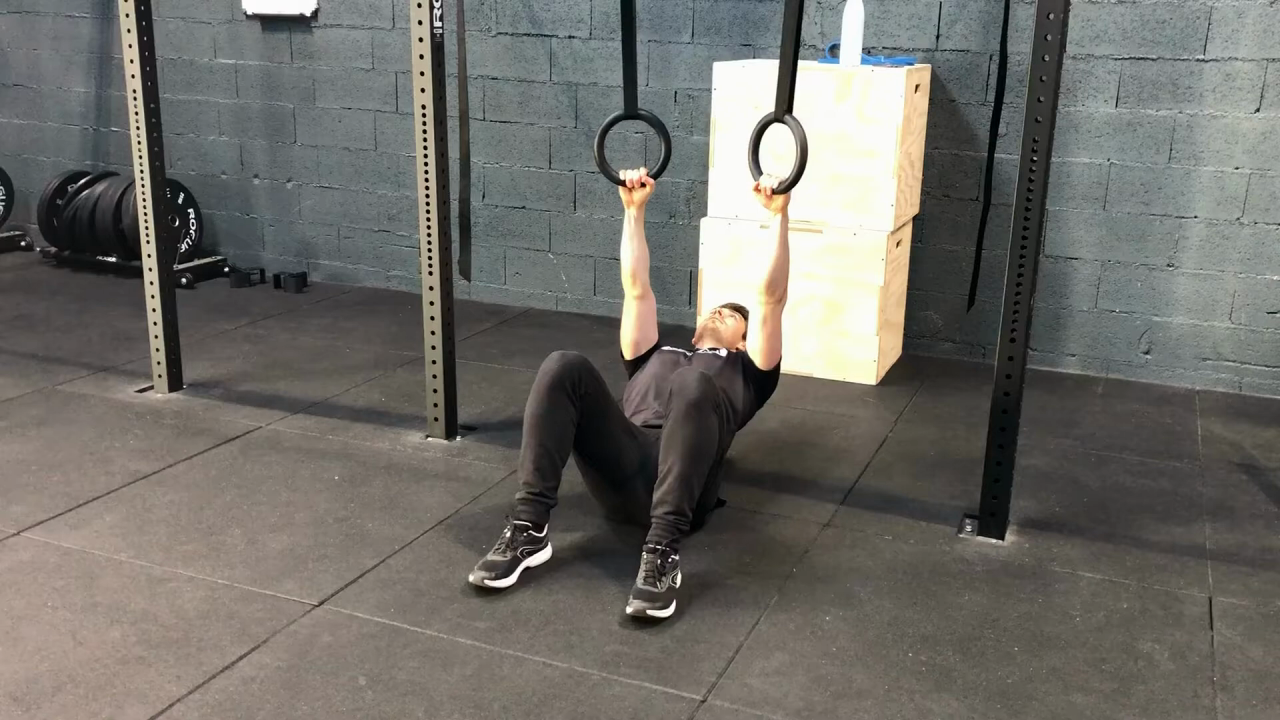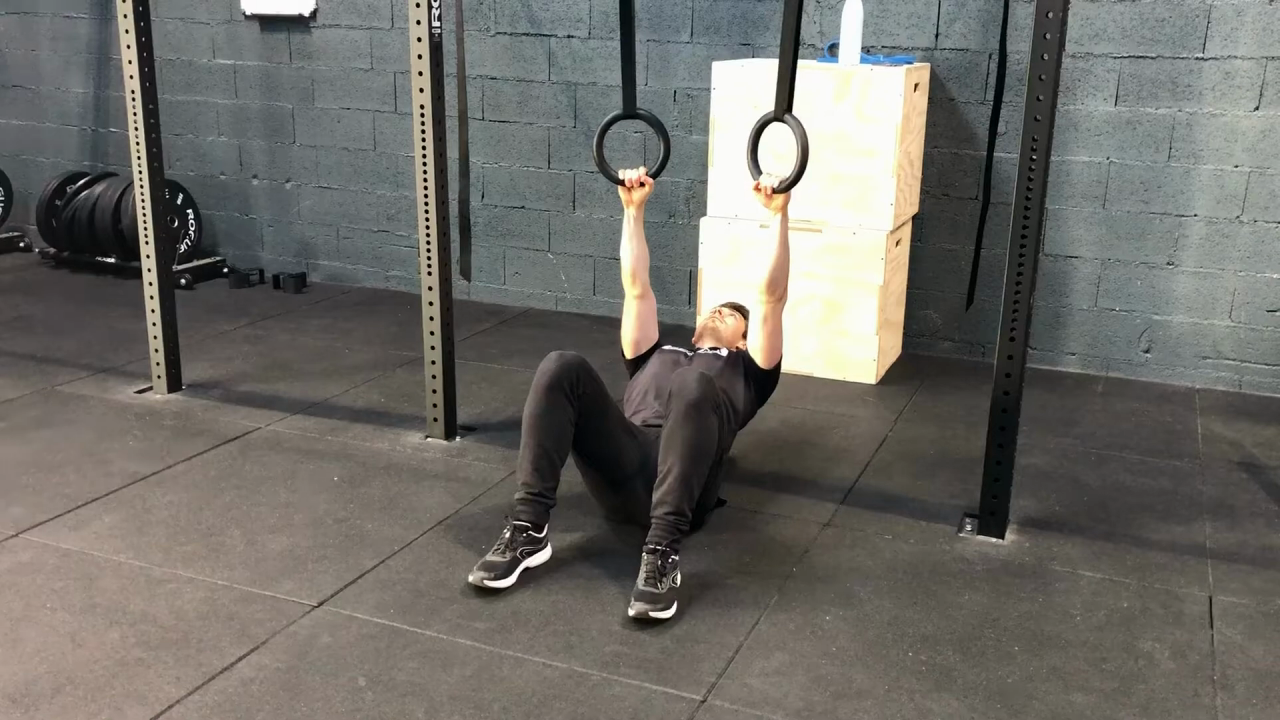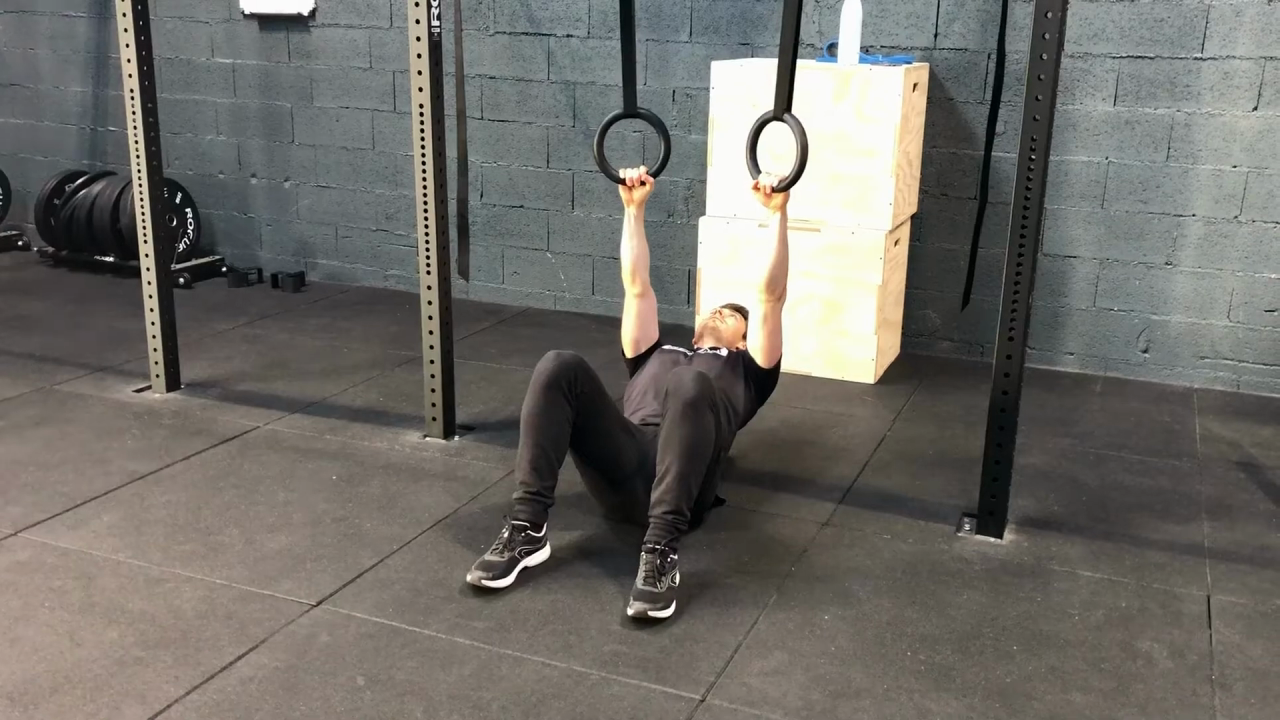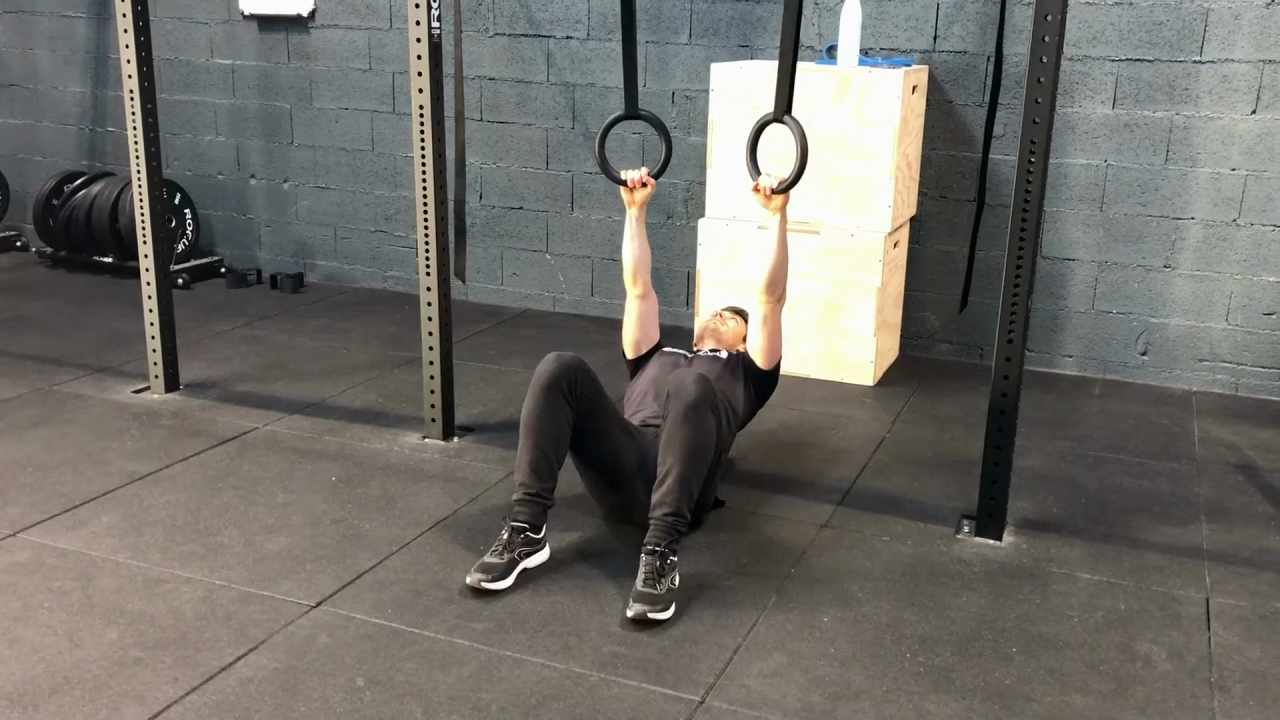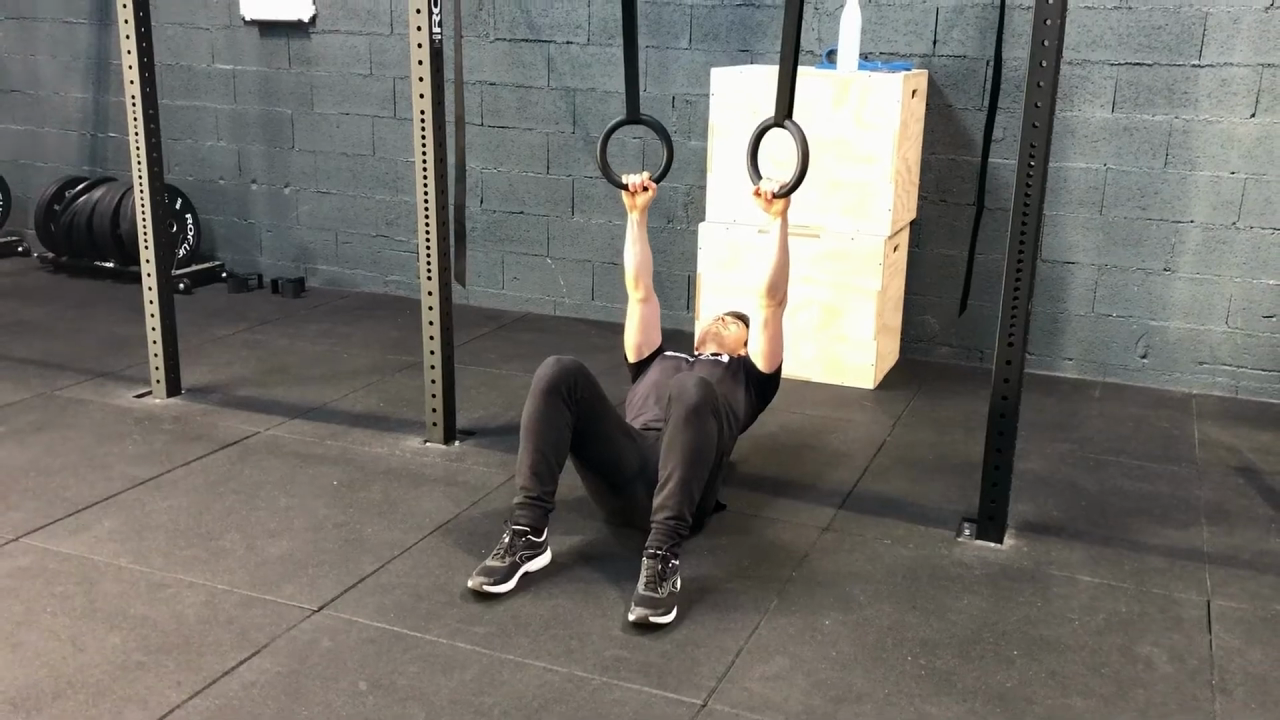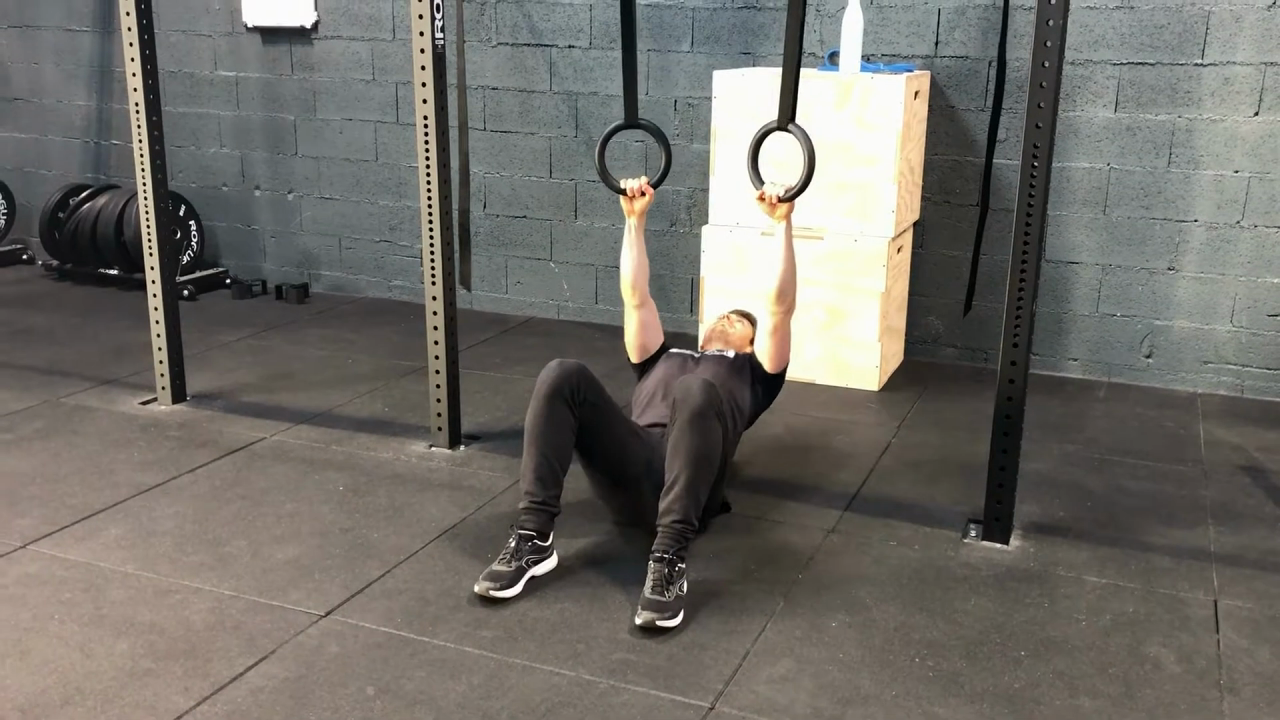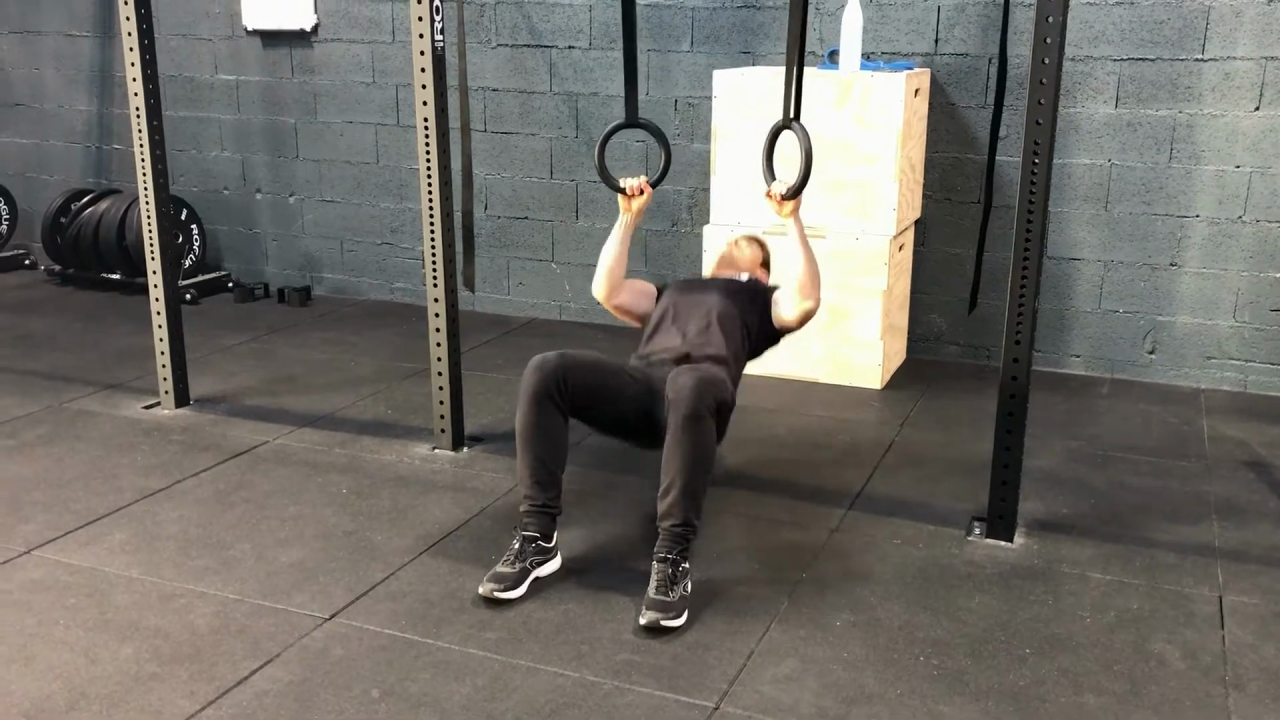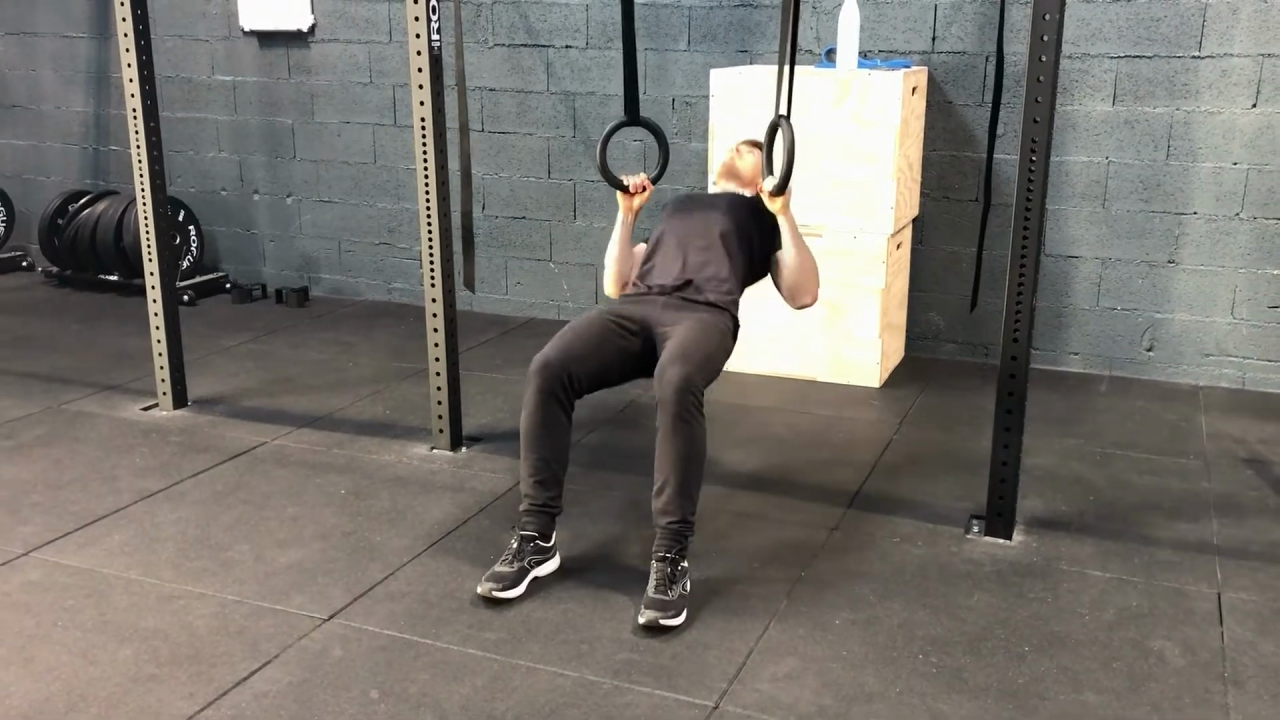
dt=0.3s
person 1, frame 1
left shoulder: (745, 371)
right shoulder: (655, 356)
left elbow: (770, 299)
right elbow: (636, 290)
left wrist: (777, 214)
right wrist: (634, 209)
left hip: (683, 476)
right hip: (621, 468)
left knee: (693, 384)
right knee: (563, 367)
left ankle: (662, 551)
right ankle: (528, 528)
person 1, frame 2
left shoulder: (747, 370)
right shoulder: (656, 356)
left elbow: (770, 297)
right elbow: (636, 289)
left wrist: (777, 214)
right wrist: (633, 209)
left hip: (683, 471)
right hip: (622, 468)
left knee: (691, 385)
right knee: (562, 369)
left ankle: (662, 551)
right ankle: (528, 528)
person 1, frame 3
left shoulder: (746, 369)
right shoulder: (655, 356)
left elbow: (770, 297)
right elbow: (637, 286)
left wrist: (777, 213)
right wrist: (634, 208)
left hip: (680, 473)
right hip: (621, 466)
left knee: (689, 383)
right knee: (559, 367)
left ankle: (660, 551)
right ankle: (526, 527)
person 1, frame 4
left shoulder: (747, 372)
right shoulder: (656, 357)
left elbow: (769, 299)
right elbow: (638, 287)
left wrist: (777, 215)
right wrist: (635, 209)
left hip: (681, 471)
right hip: (620, 469)
left knee: (691, 387)
right knee: (559, 369)
left ankle: (660, 552)
right ankle: (526, 530)
person 1, frame 5
left shoulder: (748, 376)
right shoulder: (657, 361)
left elbow: (770, 302)
right elbow: (640, 292)
left wrist: (778, 219)
right wrist: (637, 213)
left hip: (682, 474)
right hip: (622, 471)
left knee: (693, 390)
right knee: (558, 373)
left ankle: (662, 556)
right ankle: (527, 532)
person 1, frame 6
left shoulder: (752, 373)
right shoulder: (664, 357)
left elbow: (779, 310)
right elbow: (636, 298)
left wrist: (781, 223)
right wrist: (635, 218)
left hip: (686, 470)
right hip: (629, 469)
left knee: (694, 391)
right knee: (562, 376)
left ankle: (668, 561)
right ankle: (533, 537)
person 1, frame 7
left shoulder: (760, 301)
right shoulder: (675, 292)
left elbow: (805, 302)
right elbow: (607, 290)
left wrist: (791, 220)
right wrist: (629, 216)
left hip: (697, 388)
right hip: (641, 384)
left knee: (690, 389)
right knee: (545, 372)
left ankle: (672, 560)
right ankle: (536, 538)
person 1, frame 8
left shoulder: (761, 218)
right shoulder: (676, 207)
left elbow: (803, 295)
right elbow: (616, 287)
left wrist: (783, 212)
right wrist: (627, 213)
left hip: (704, 314)
right hip: (638, 307)
left knee: (677, 385)
right knee: (548, 371)
left ankle: (671, 558)
right ankle: (536, 537)
